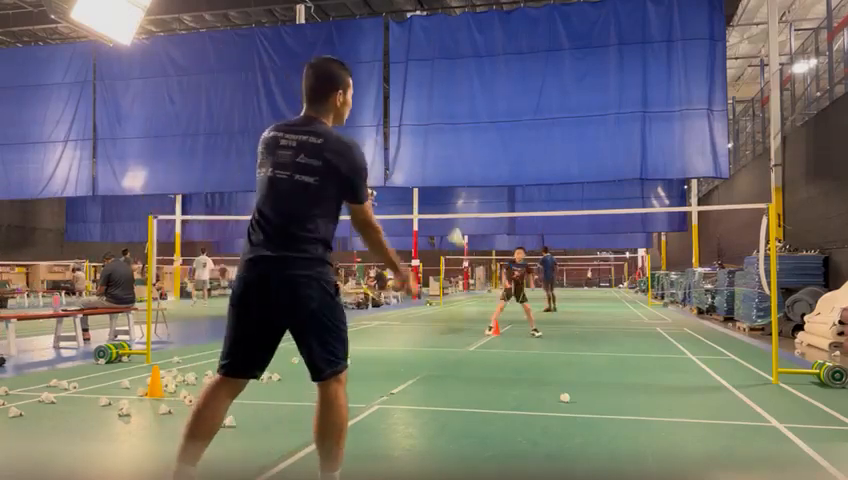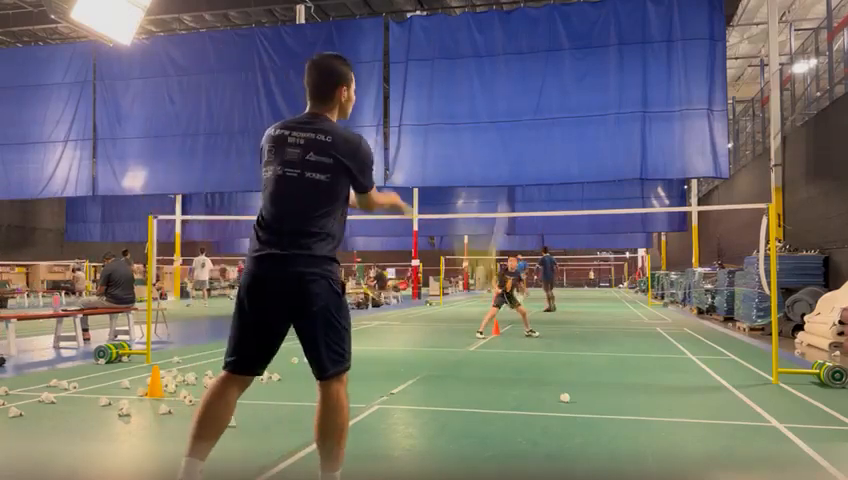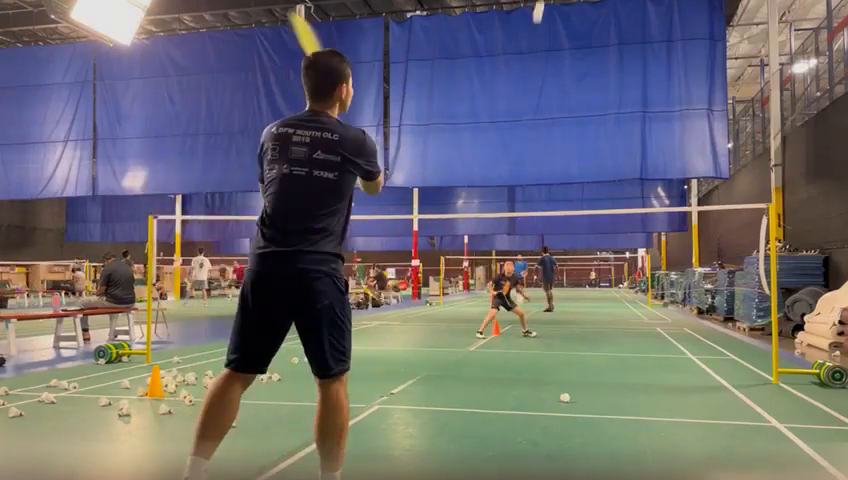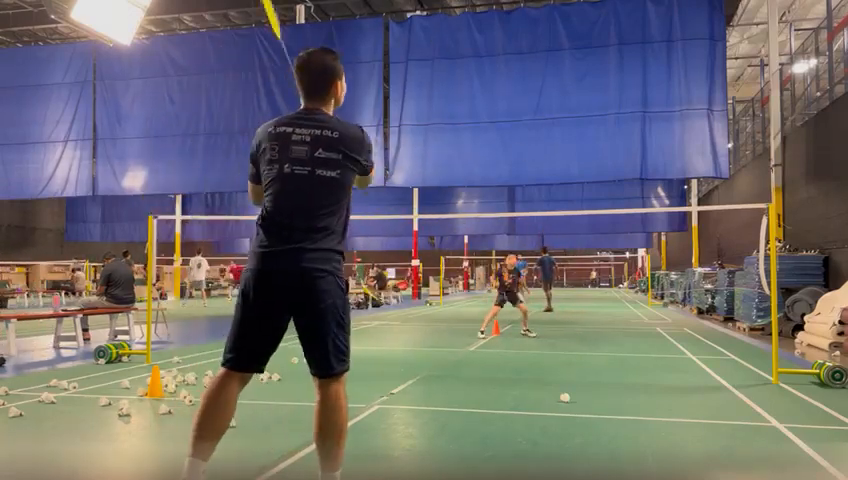
dt=0.1s
person 1, frame 1
left shoulder: (269, 138)
right shoulder: (344, 150)
right elbow: (365, 224)
right wrist: (399, 270)
left hip: (254, 273)
right hip: (306, 277)
left knee: (228, 379)
right knee: (332, 381)
person 1, frame 2
left shoulder: (273, 136)
right shoulder: (352, 145)
right elbow: (369, 200)
right wrist: (393, 203)
left hip: (262, 268)
right hip: (313, 274)
left knee: (234, 374)
right knee: (333, 381)
person 1, frame 3
left shoulder: (272, 133)
right shoulder: (355, 141)
right elbow: (374, 182)
right wrist: (357, 178)
left hip: (266, 267)
right hip: (318, 272)
left knee: (236, 373)
right knee: (332, 381)
person 1, frame 4
left shoulder: (267, 133)
right shoulder: (354, 138)
left hip: (265, 266)
right hip: (319, 270)
left knee: (233, 372)
right knee: (330, 380)
